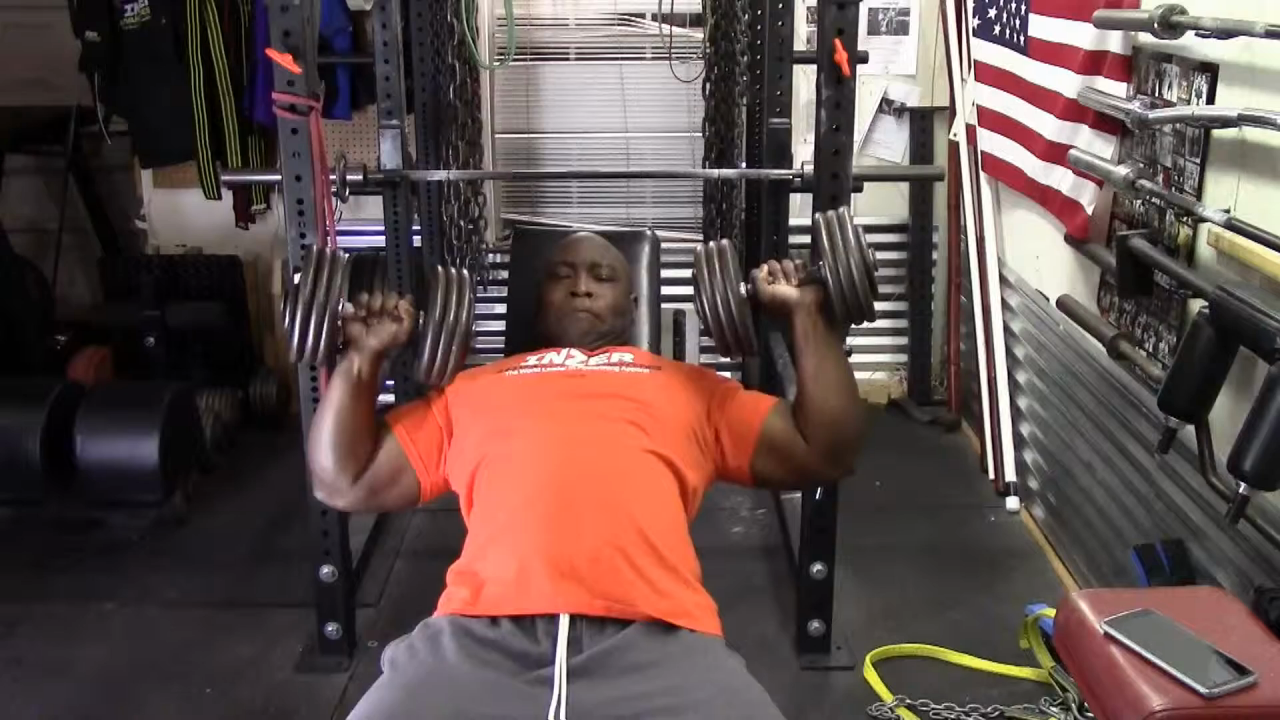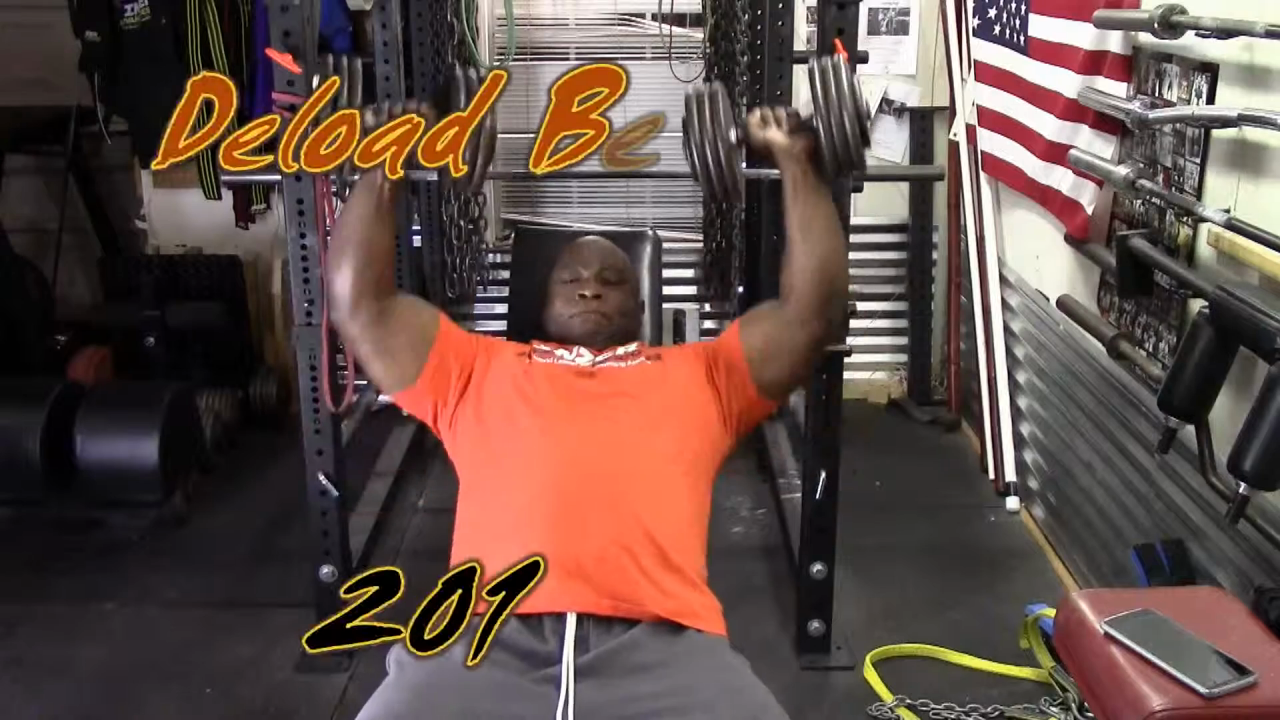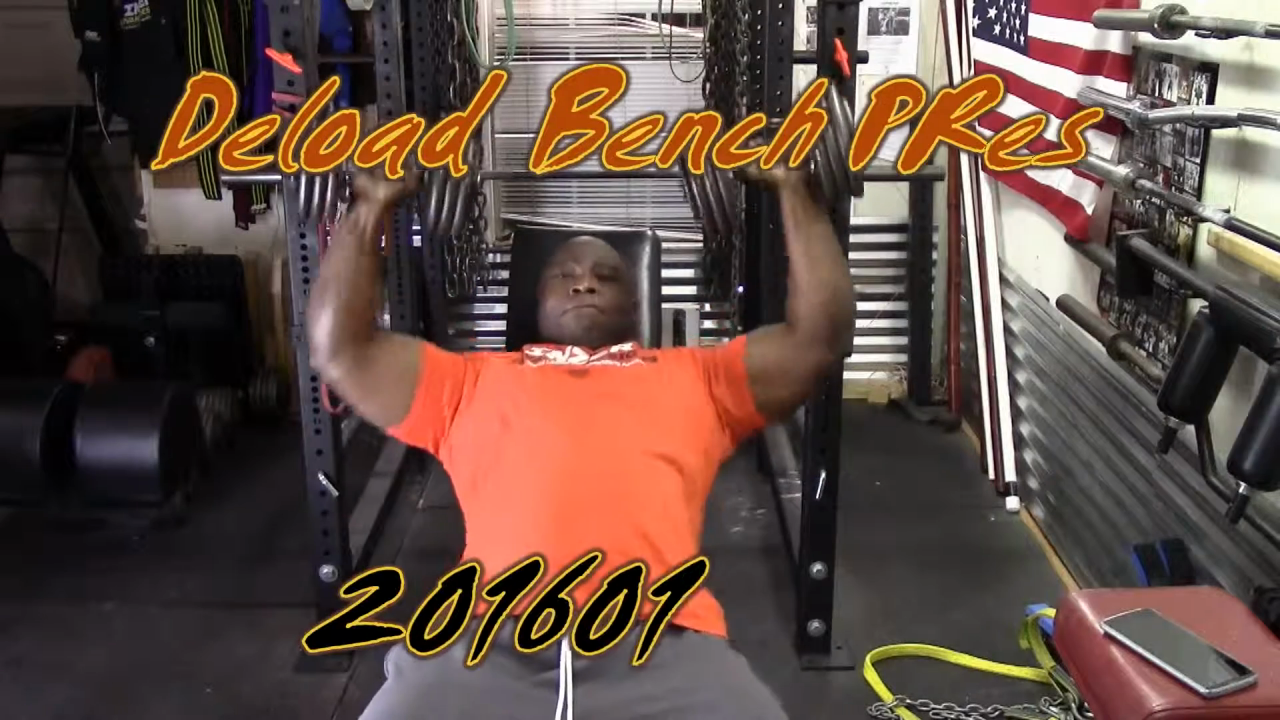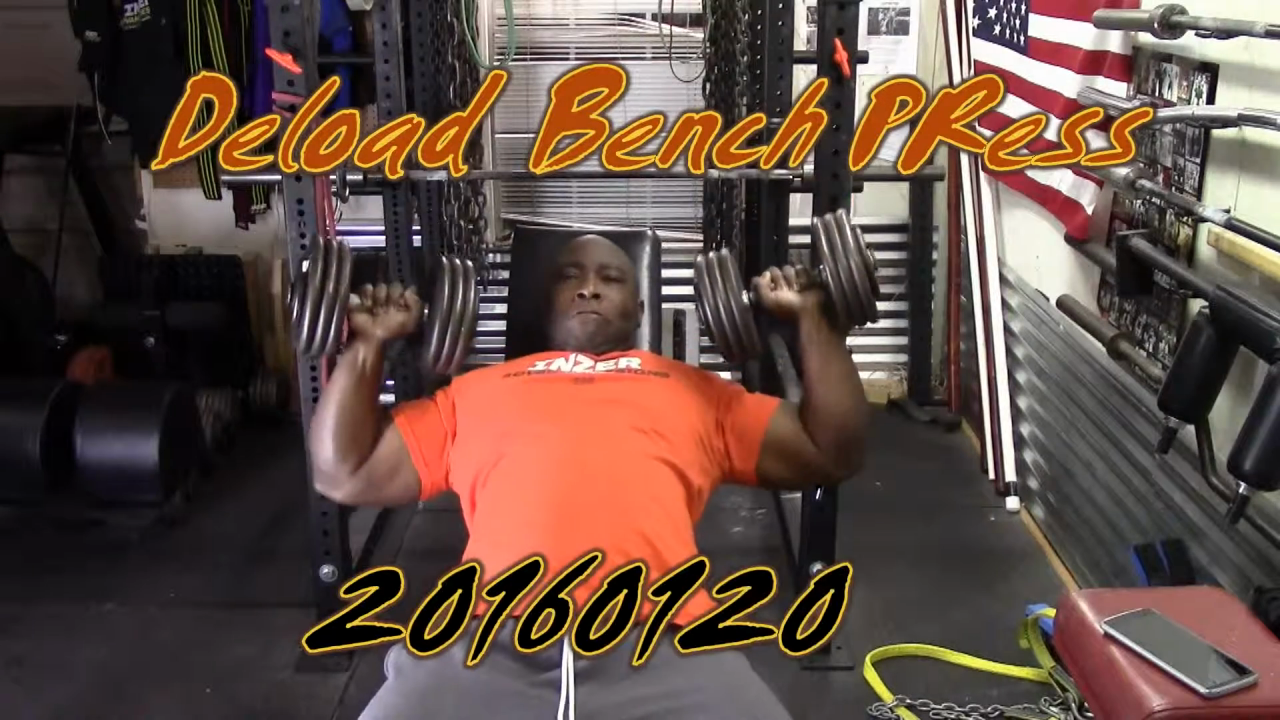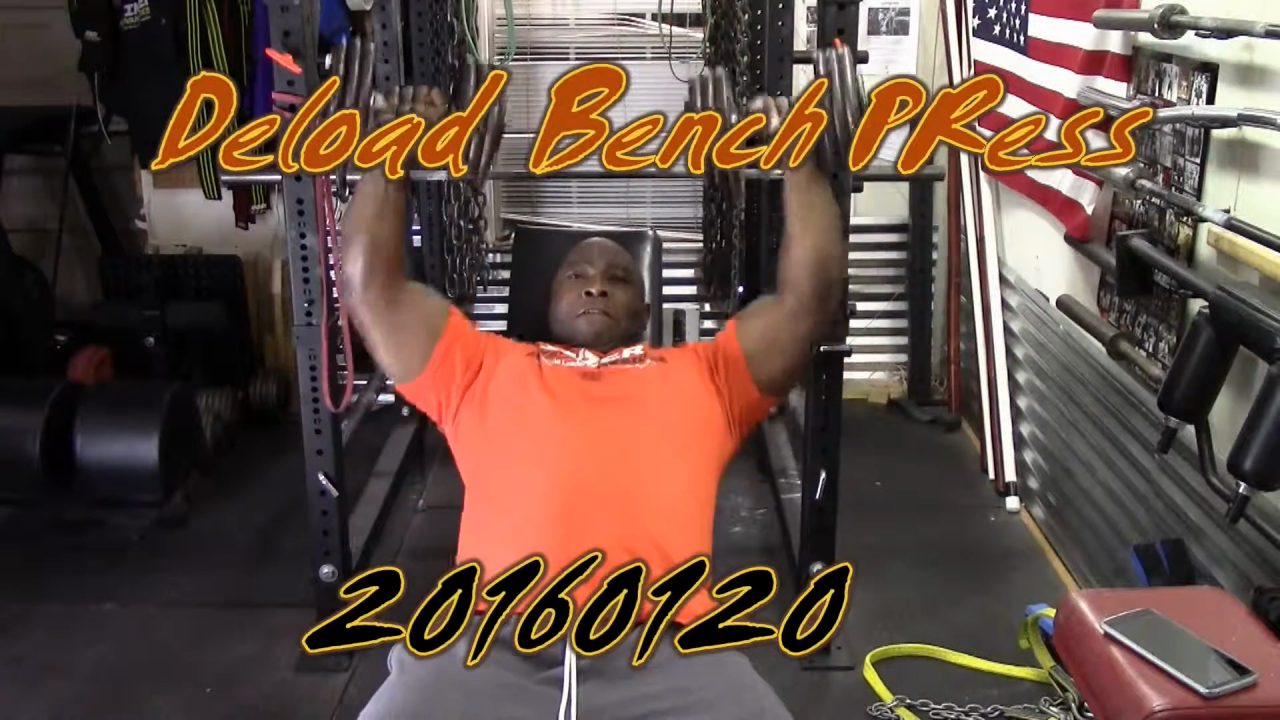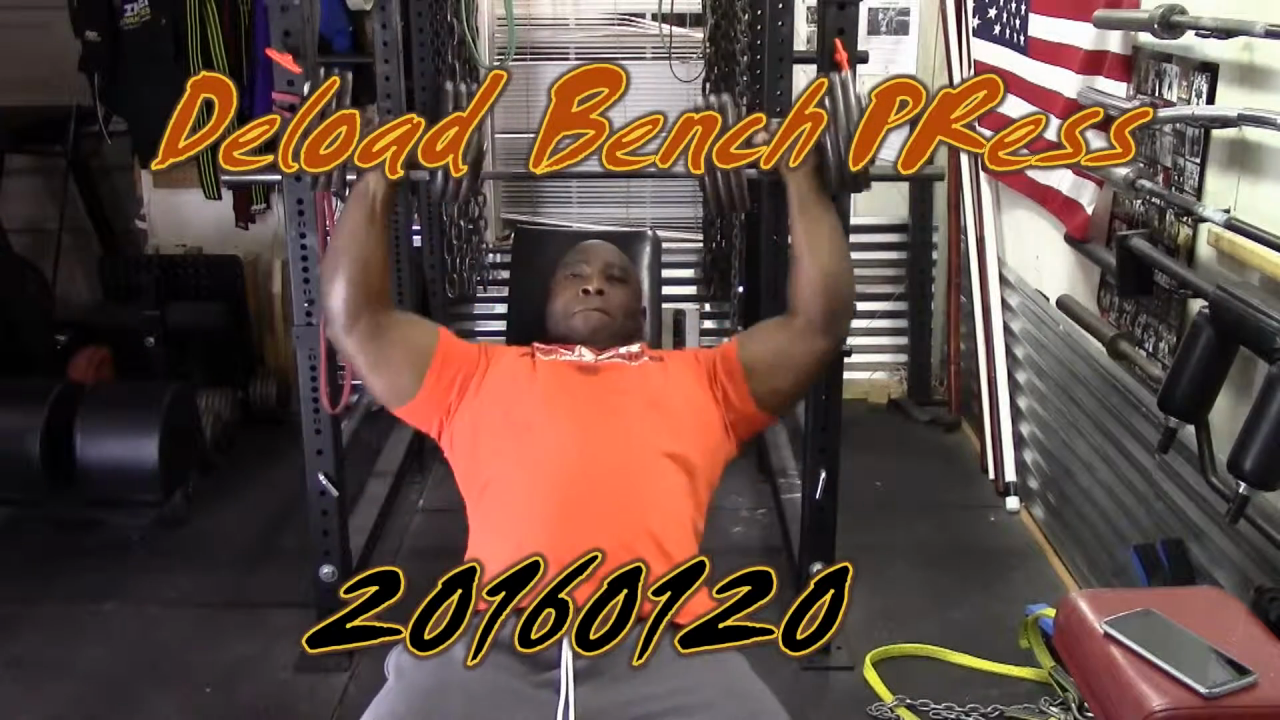
dt=0.5s
person 1, frame 1
left shoulder: (689, 387)
right shoulder: (471, 389)
left elbow: (826, 453)
right elbow: (345, 483)
left wrist: (805, 314)
right wrist: (363, 355)
left hip: (654, 637)
right hip: (482, 633)
person 1, frame 2
left shoulder: (697, 378)
right shoulder: (479, 373)
left elbow: (814, 307)
right elbow: (359, 301)
left wrist: (796, 164)
right wrist: (384, 168)
left hip: (658, 637)
right hip: (489, 632)
person 1, frame 3
left shoulder: (694, 377)
right shoulder: (475, 381)
left elbow: (820, 336)
right elbow: (340, 349)
left wrist: (791, 193)
right wrist: (369, 208)
left hip: (659, 641)
right hip: (490, 639)
person 1, frame 4
left shoulder: (695, 391)
right shoulder: (477, 391)
left elbow: (833, 453)
right elbow: (344, 474)
left wrist: (809, 315)
right wrist: (368, 344)
left hip: (659, 645)
right hip: (491, 640)
person 1, frame 5
left shoulder: (698, 381)
right shoulder: (485, 374)
left elbow: (810, 294)
right elbow: (371, 282)
left hip: (658, 641)
right hip: (494, 637)
person 1, frame 6
left shoulder: (700, 382)
right shoulder: (482, 378)
left elbow: (820, 322)
right elbow: (356, 317)
left wrist: (799, 172)
right wrist: (378, 175)
left hip: (659, 642)
right hip: (495, 640)
